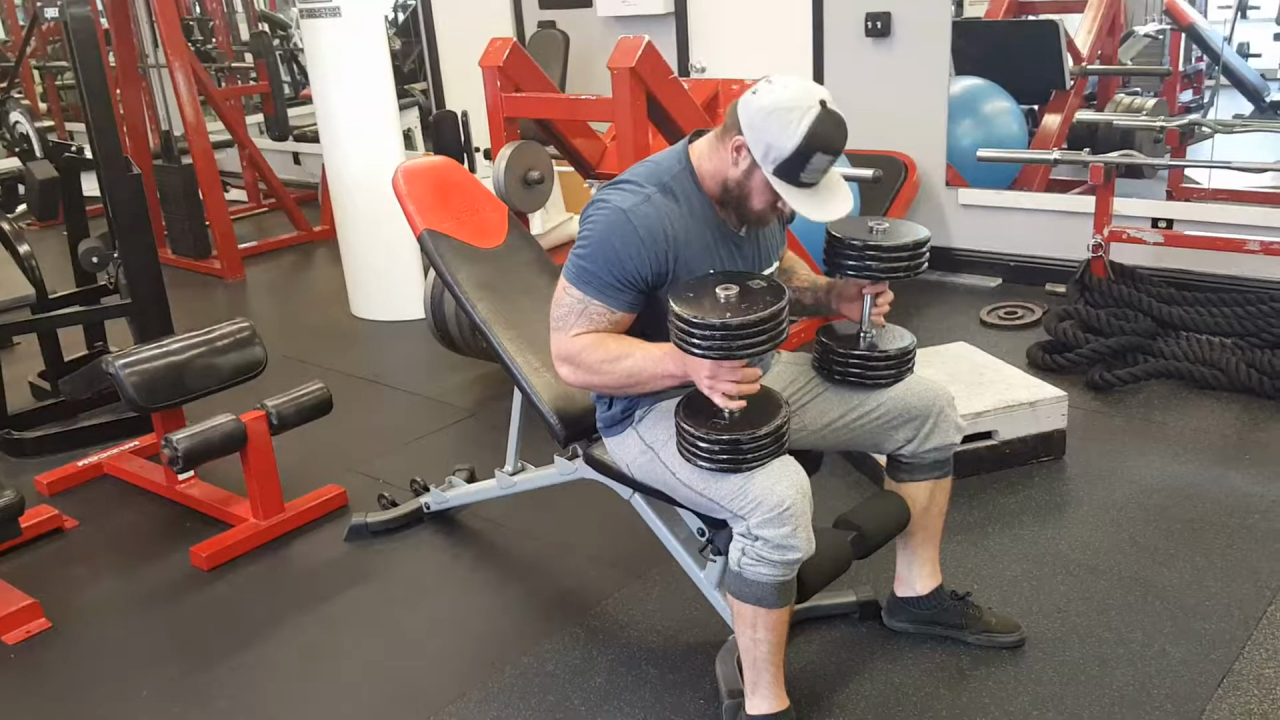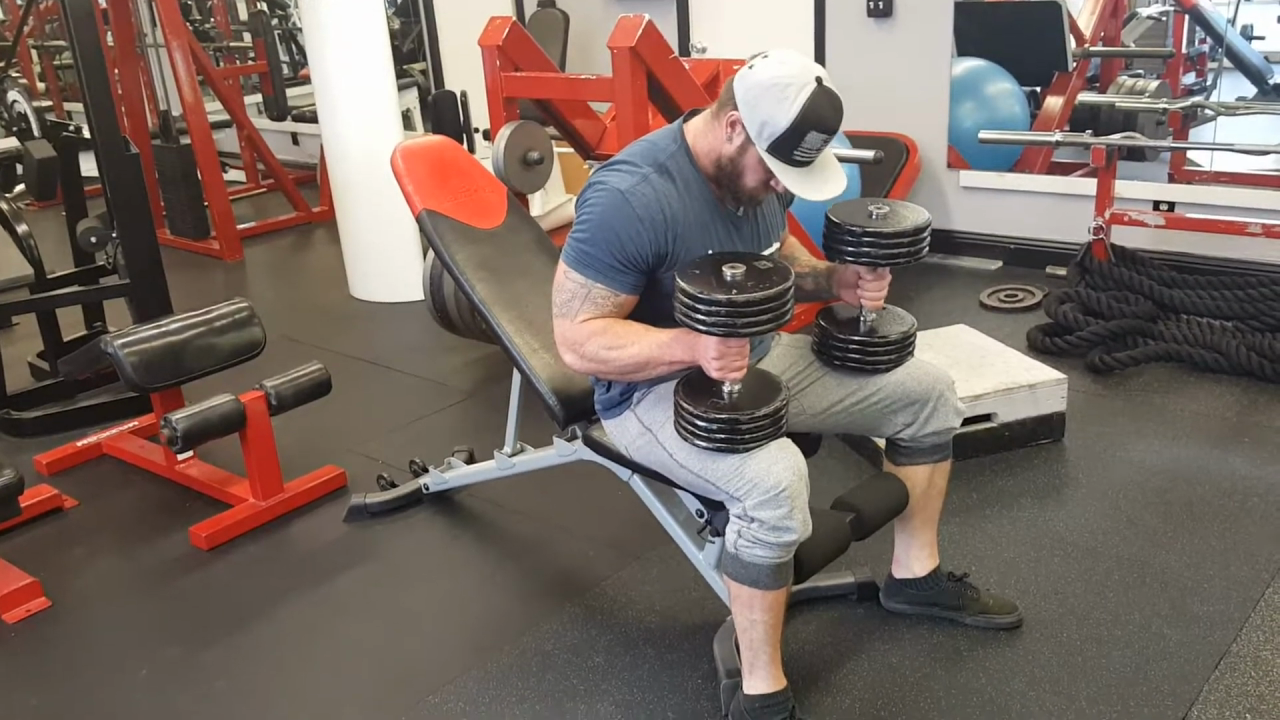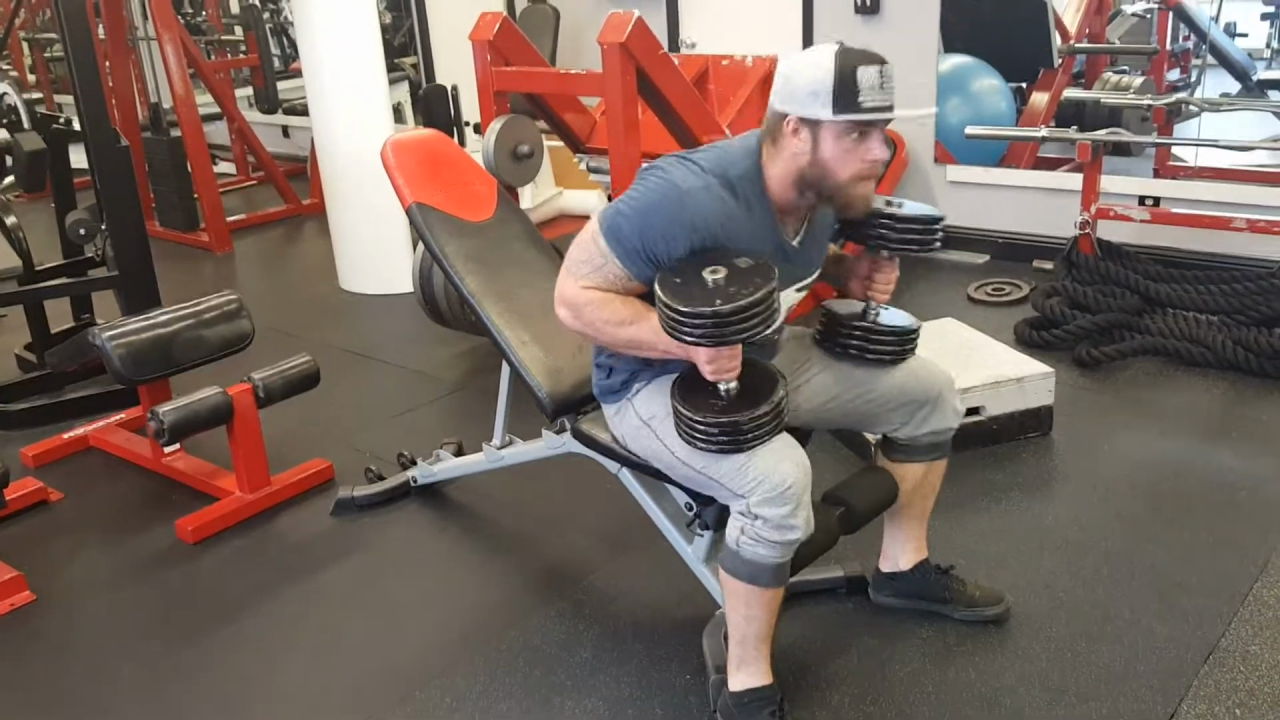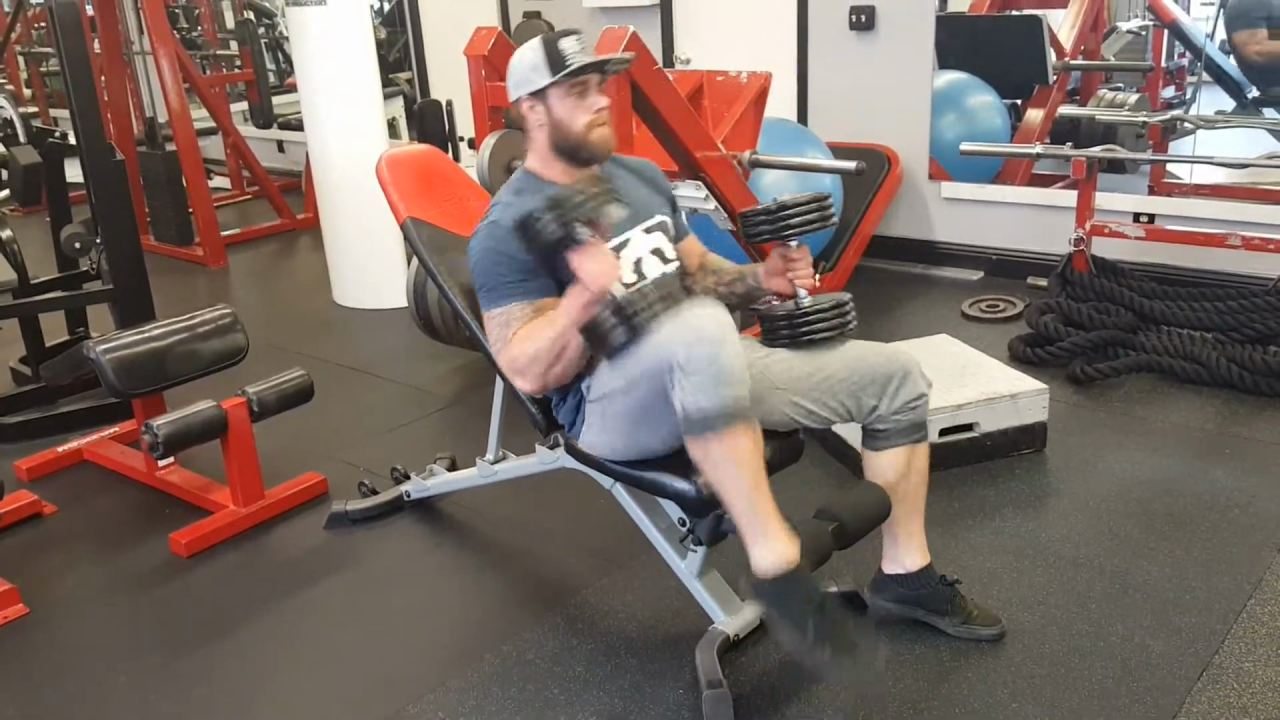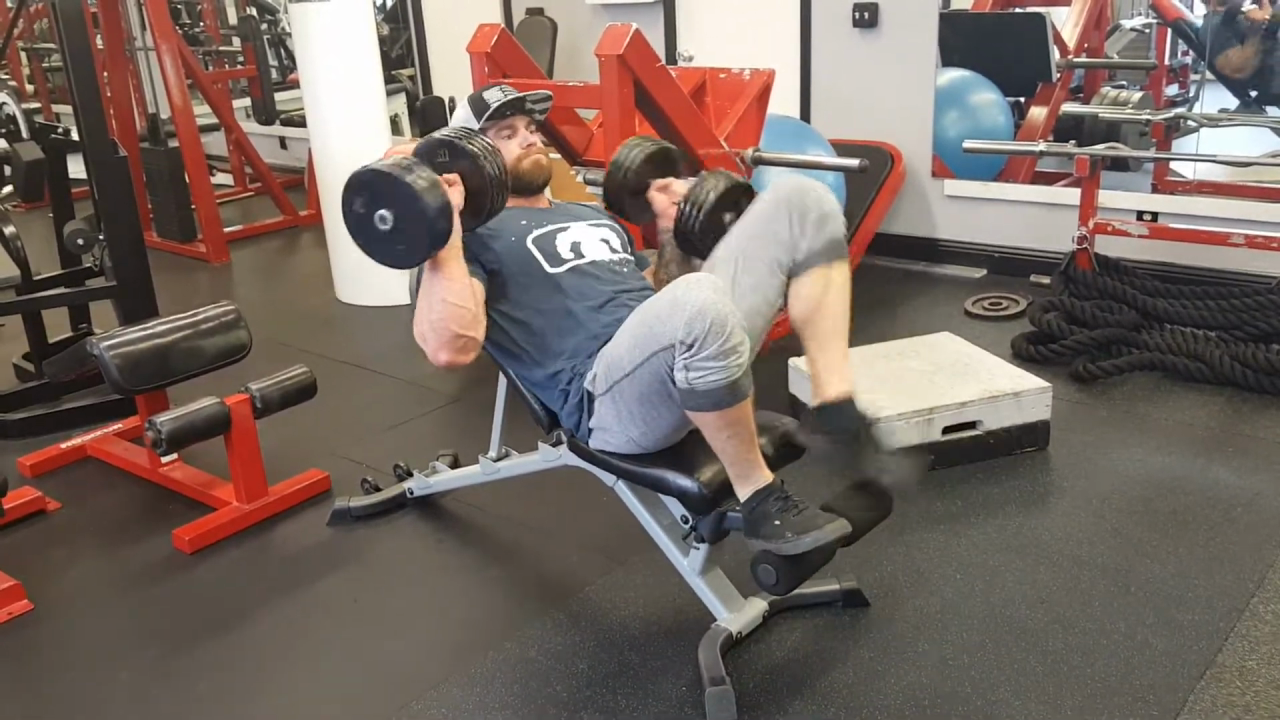
dt=1s
person 1, frame 1
left shoulder: (761, 187)
right shoulder: (634, 216)
right elbow: (572, 352)
left wrist: (832, 294)
right wrist: (690, 364)
left hip: (756, 374)
right hip: (659, 405)
left knee: (928, 408)
right knee: (779, 498)
left ankle: (917, 593)
person 1, frame 2
left shoulder: (761, 165)
right shoulder: (630, 196)
right elbow: (577, 340)
left wrist: (833, 280)
right wrist: (692, 345)
left hip: (757, 357)
right hip: (656, 387)
left knee: (929, 393)
right knee: (775, 480)
left ankle: (915, 575)
person 1, frame 3
left shoulder: (822, 189)
right shoulder: (689, 198)
right elbow: (577, 296)
left wrist: (845, 273)
right wrist: (687, 344)
right hip: (658, 381)
left knee: (931, 395)
right knee: (777, 481)
left ankle: (902, 570)
person 1, frame 4
left shoulder: (641, 176)
right shoulder: (508, 230)
left elbow: (697, 274)
right elbow: (531, 374)
left wrist: (760, 280)
right wrist: (584, 295)
left hip: (707, 368)
right hip: (610, 404)
left knee: (896, 378)
right knee: (701, 328)
left ankle: (905, 575)
right ankle: (778, 569)
person 1, frame 5
left shoulder: (593, 216)
right shoulder: (475, 239)
right elbow: (450, 347)
left wrist: (671, 229)
right wrist: (445, 226)
left hip: (697, 347)
right hip: (610, 401)
left knee: (799, 199)
right knee: (698, 306)
left ankle: (837, 413)
right ankle: (759, 496)
